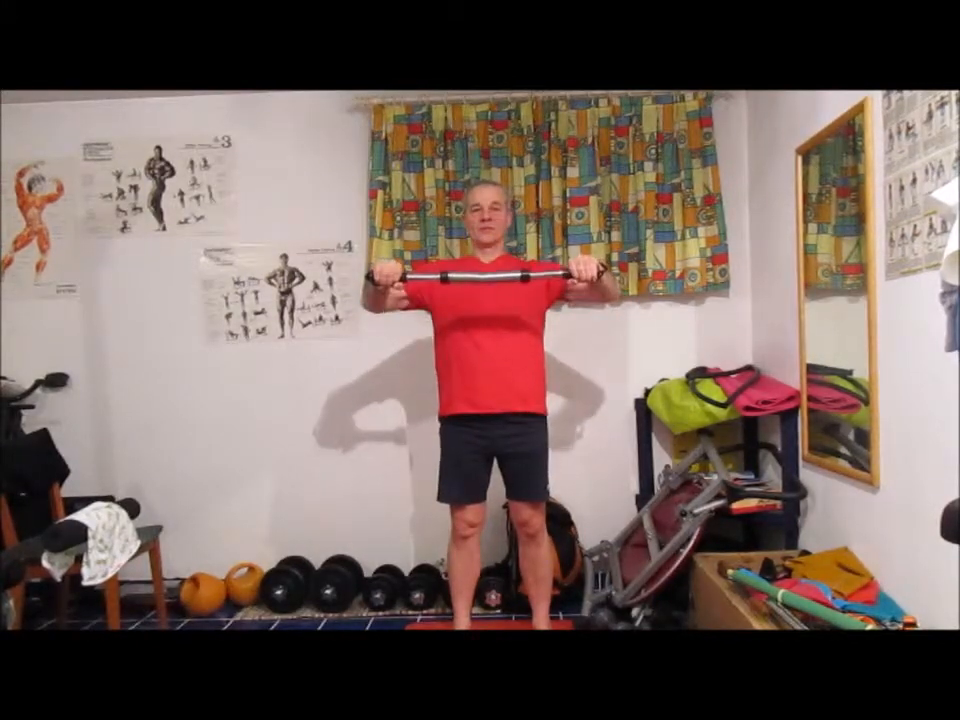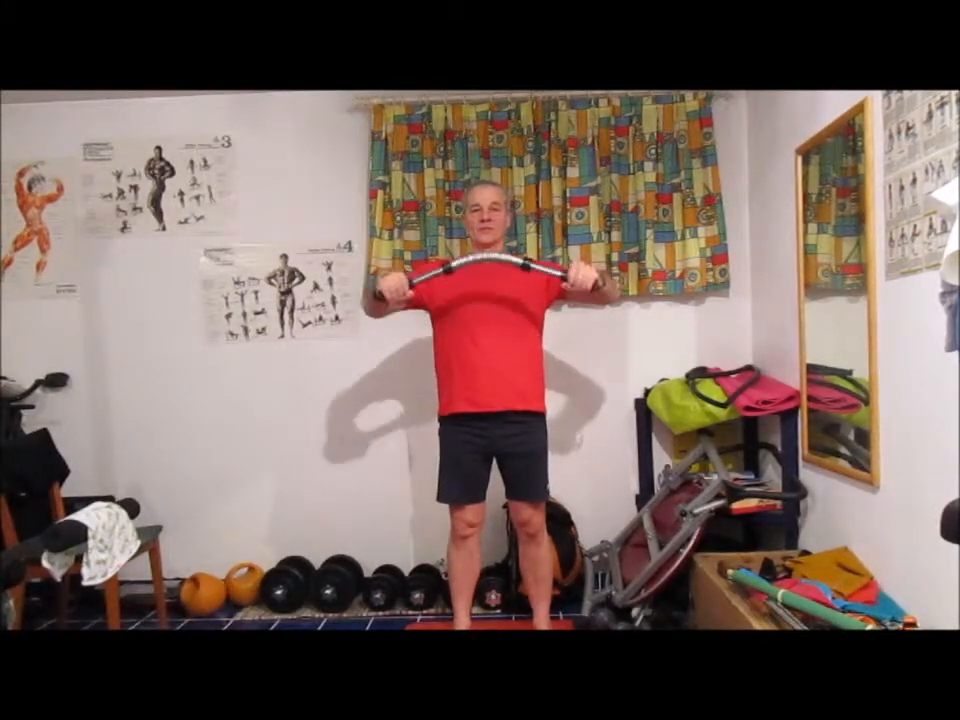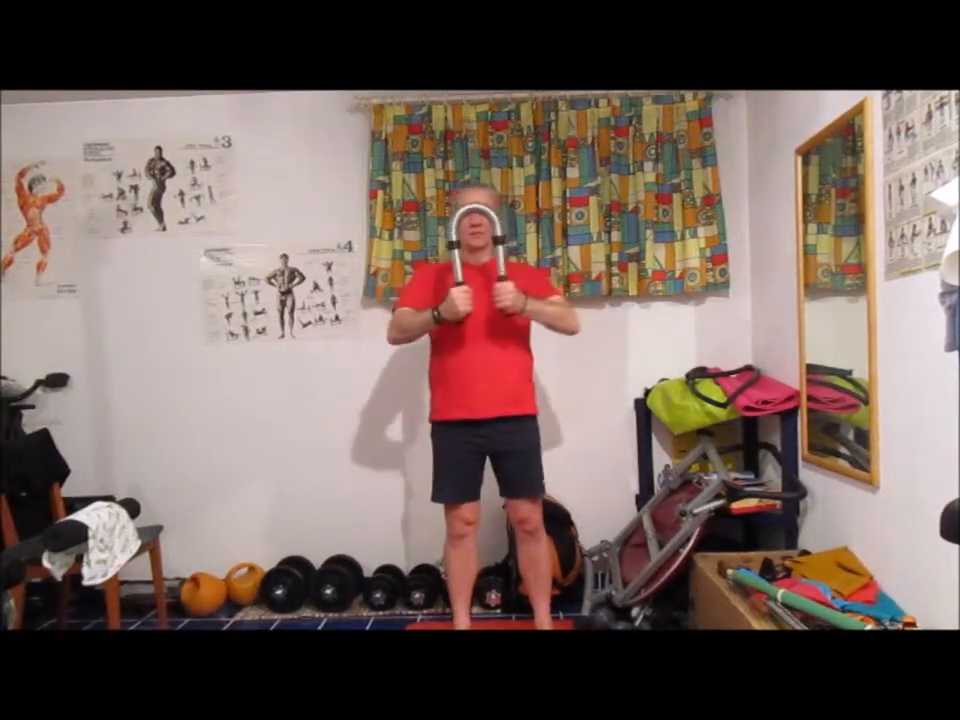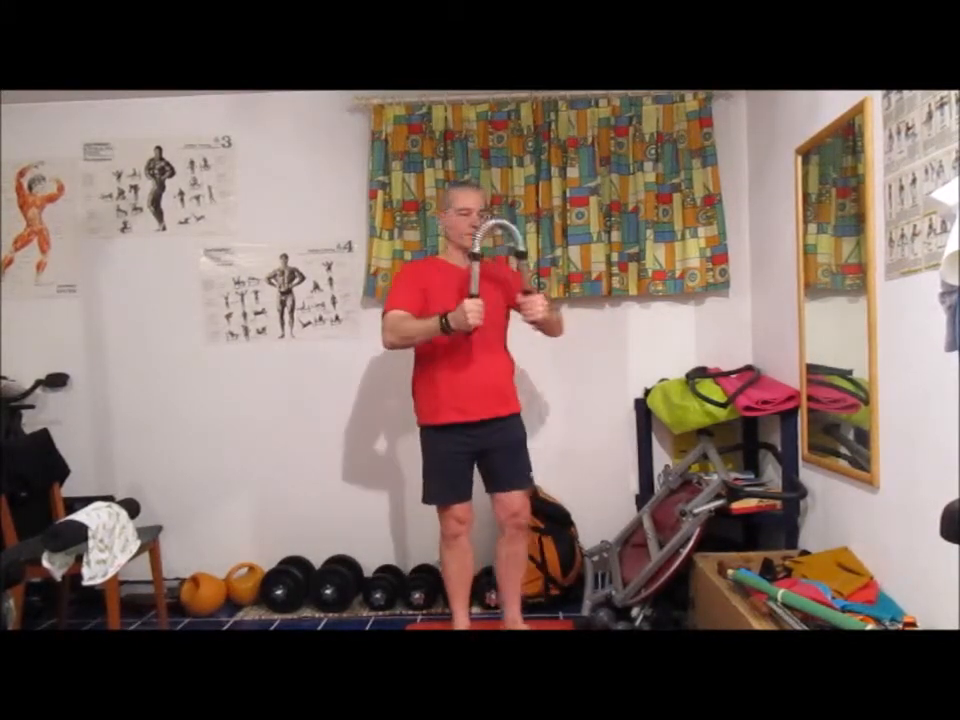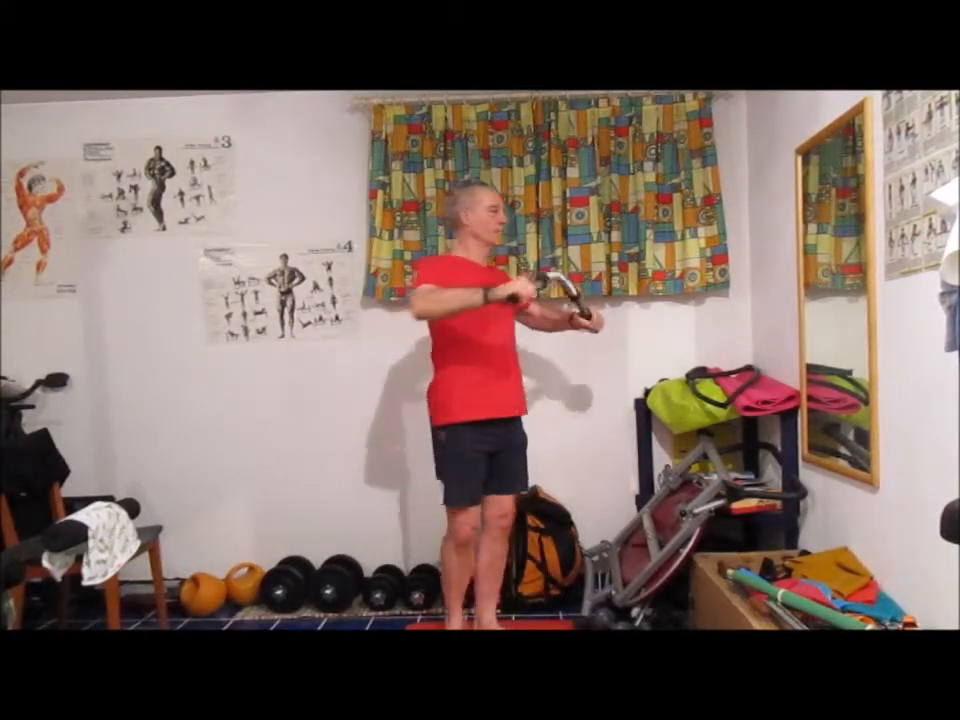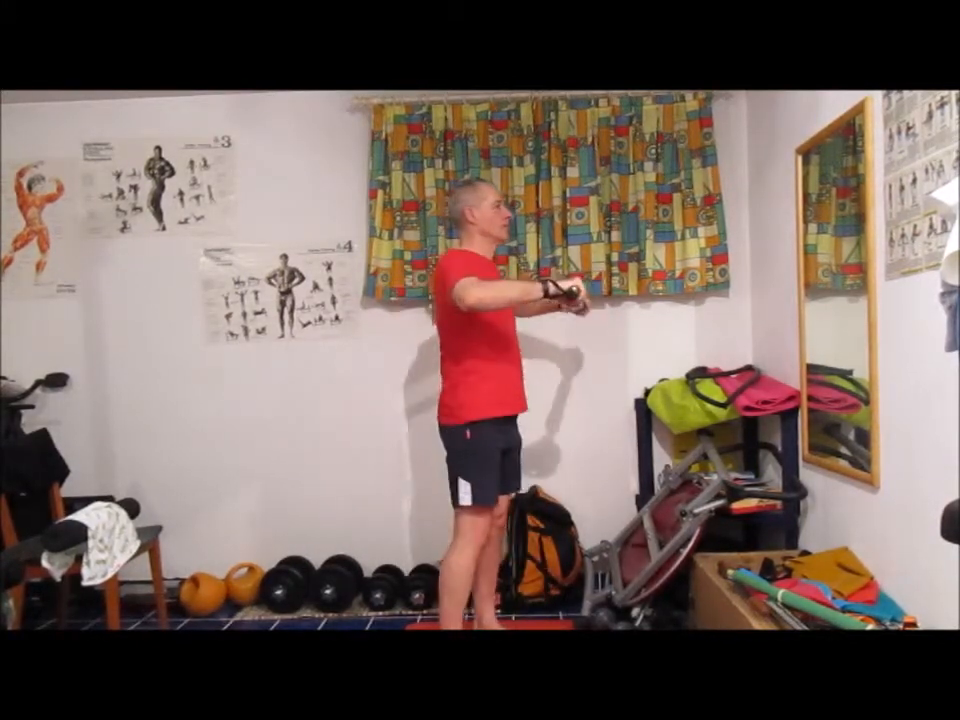
dt=0.4s
person 1, frame 1
left shoulder: (538, 273)
right shoulder: (437, 275)
left elbow: (609, 294)
right elbow: (375, 304)
left wrist: (596, 272)
right wrist: (377, 281)
left hip: (524, 419)
right hip: (462, 421)
left knee: (531, 523)
right knee: (465, 525)
left ankle: (542, 622)
right ankle: (461, 623)
person 1, frame 2
left shoulder: (536, 273)
right shoulder: (438, 275)
left elbow: (610, 296)
right elbow: (374, 309)
left wrist: (593, 280)
right wrist: (382, 292)
left hip: (523, 418)
right hip: (461, 421)
left knee: (531, 523)
right knee: (465, 525)
left ankle: (542, 622)
right ankle: (461, 623)
person 1, frame 3
left shoulder: (524, 274)
right shoulder: (430, 275)
left elbow: (570, 323)
right elbow: (396, 331)
left wrist: (522, 304)
right wrist: (444, 312)
left hip: (515, 418)
right hip: (454, 421)
left knee: (528, 521)
right knee: (461, 525)
left ankle: (544, 622)
right ankle: (461, 623)
person 1, frame 4
left shoulder: (501, 274)
right shoulder: (416, 274)
left elbow: (548, 323)
right elbow: (392, 334)
left wrist: (546, 316)
right wrist: (450, 321)
left hip: (502, 417)
right hip: (444, 422)
left knee: (516, 514)
right knee: (456, 524)
left ankle: (512, 616)
right ankle: (460, 623)
person 1, frame 5
left shoulder: (496, 276)
right shoulder: (437, 267)
left elbow: (531, 313)
right elbow: (421, 305)
left wrist: (573, 320)
right wrist: (496, 290)
left hip: (506, 419)
right hip: (459, 422)
left knee: (500, 520)
right knee: (463, 528)
left ankle: (487, 619)
right ankle: (453, 620)
person 1, frame 6
left shoulder: (484, 269)
right shoulder: (457, 262)
right elbow: (472, 298)
left wrist: (560, 304)
right wrist: (551, 287)
left hip: (499, 417)
right hip: (472, 419)
left knee: (495, 521)
right knee: (472, 530)
left ankle: (486, 620)
right ankle: (450, 627)
